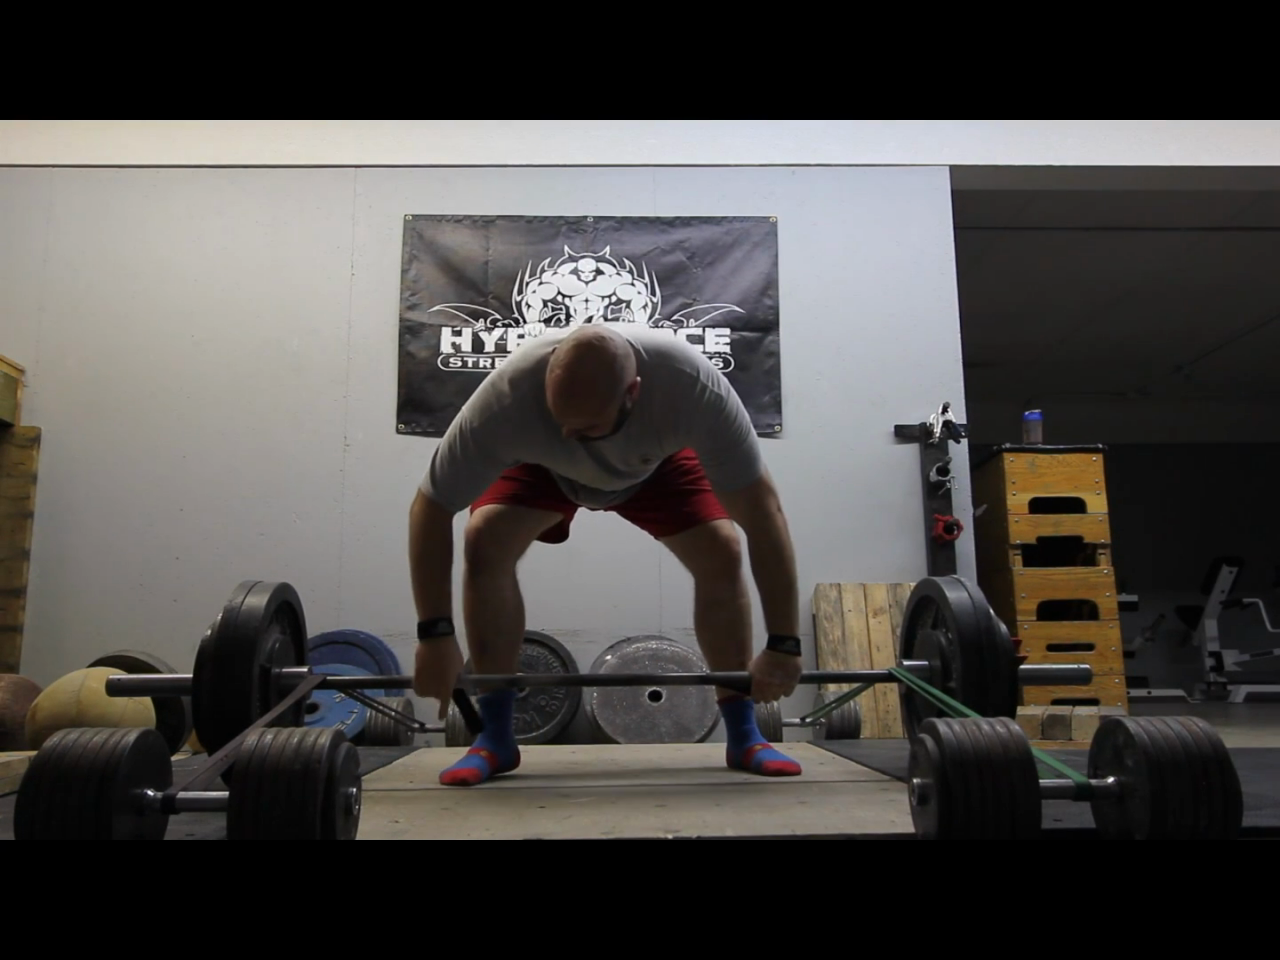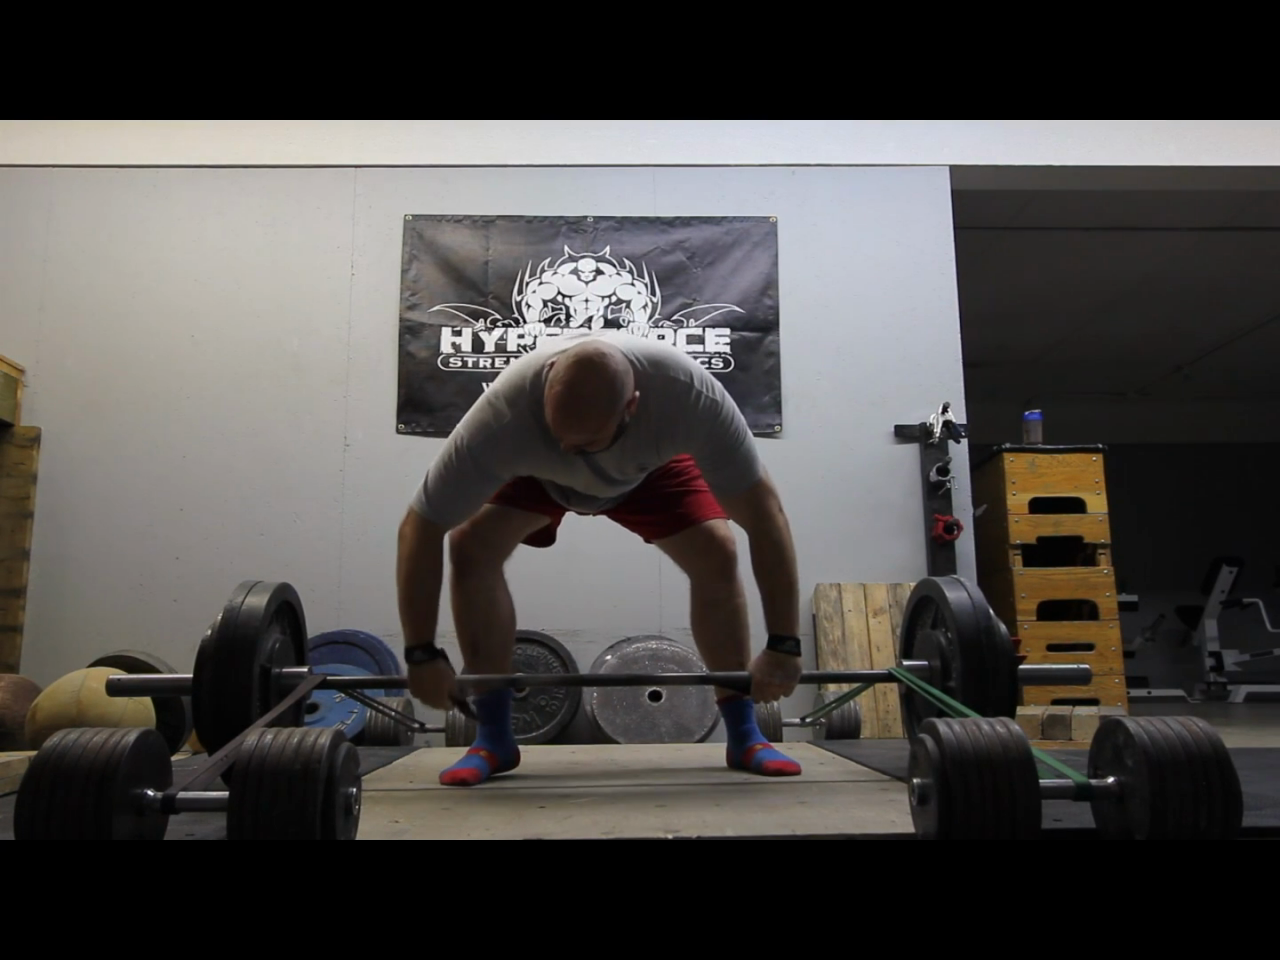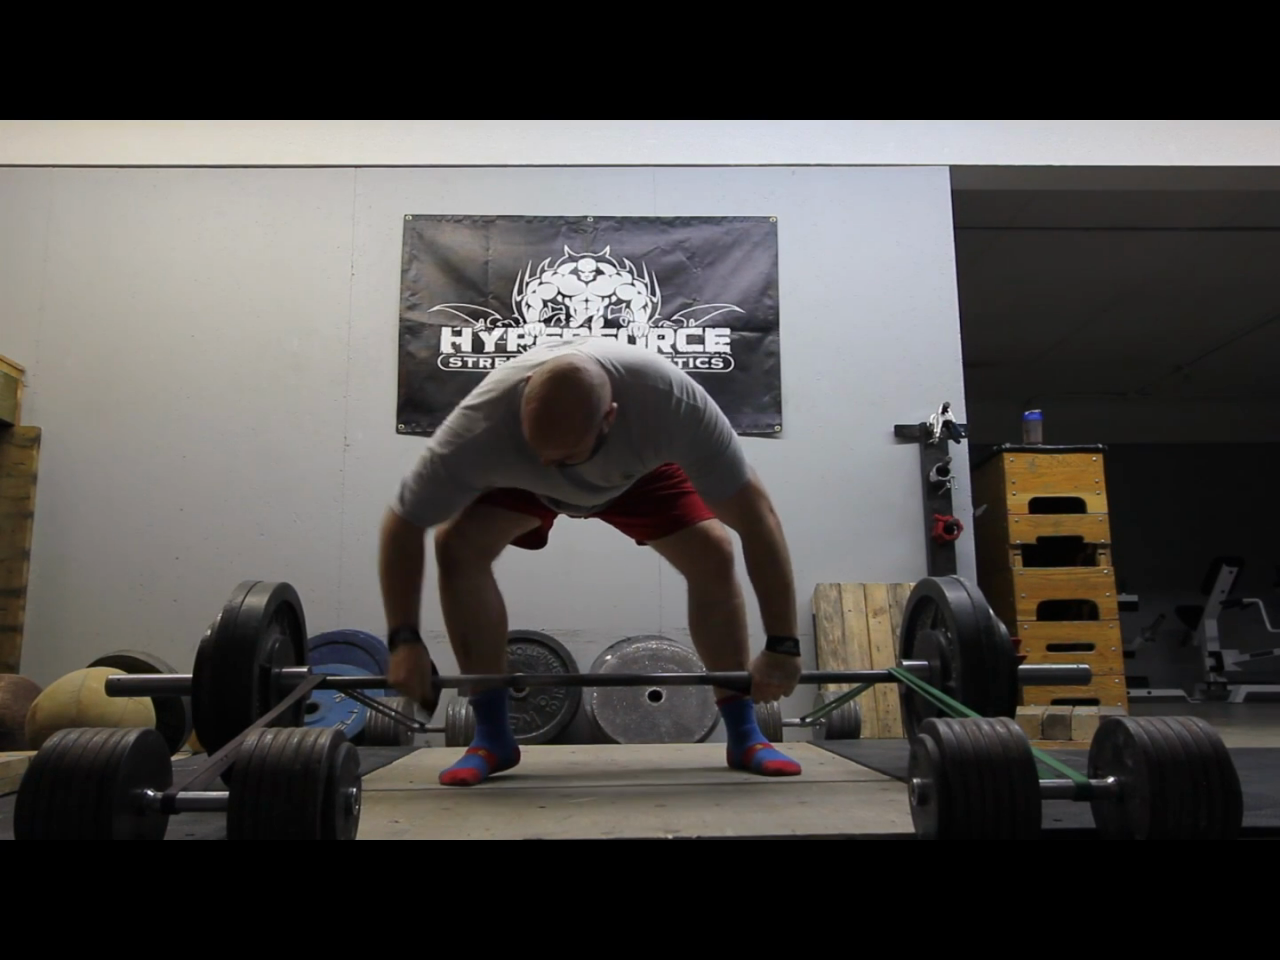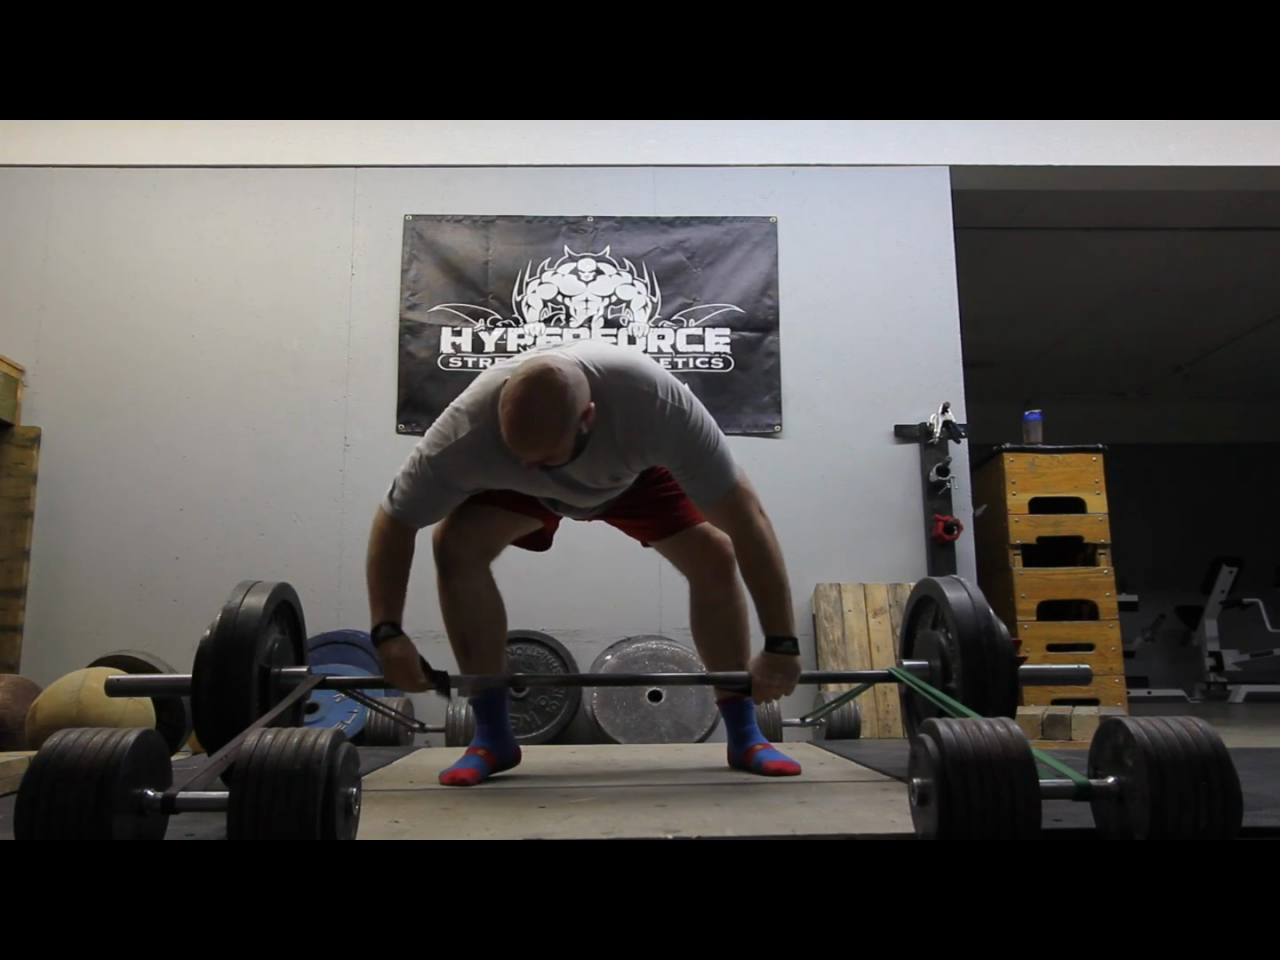
dt=0.3s
person 1, frame 1
left shoulder: (694, 389)
right shoulder: (507, 398)
left elbow: (762, 511)
right elbow: (430, 508)
left wrist: (783, 645)
right wrist: (434, 634)
left hip: (657, 460)
right hip: (539, 464)
left knee: (721, 554)
right knee: (485, 544)
left ankle: (743, 735)
right ankle: (495, 737)
person 1, frame 2
left shoulder: (689, 396)
right shoulder: (504, 415)
left elbow: (763, 512)
right elbow: (421, 528)
left wrist: (783, 645)
right wrist: (422, 655)
left hip: (648, 465)
right hip: (532, 471)
left knee: (717, 554)
right knee: (471, 546)
left ankle: (743, 734)
right ankle: (493, 737)
person 1, frame 3
left shoulder: (672, 403)
right shoulder: (481, 425)
left elbow: (755, 514)
right elbow: (403, 523)
left wrist: (782, 646)
right wrist: (403, 639)
left hip: (640, 469)
left knee: (713, 555)
right knee: (457, 546)
left ankle: (743, 734)
right ankle: (492, 736)
person 1, frame 4
left shoulder: (656, 404)
right shoulder: (468, 429)
left elbow: (745, 516)
right elbow: (395, 522)
left wrist: (780, 646)
right wrist: (387, 631)
left hip: (638, 468)
left knee: (714, 556)
right knee: (455, 546)
left ankle: (743, 734)
right ankle: (492, 736)
